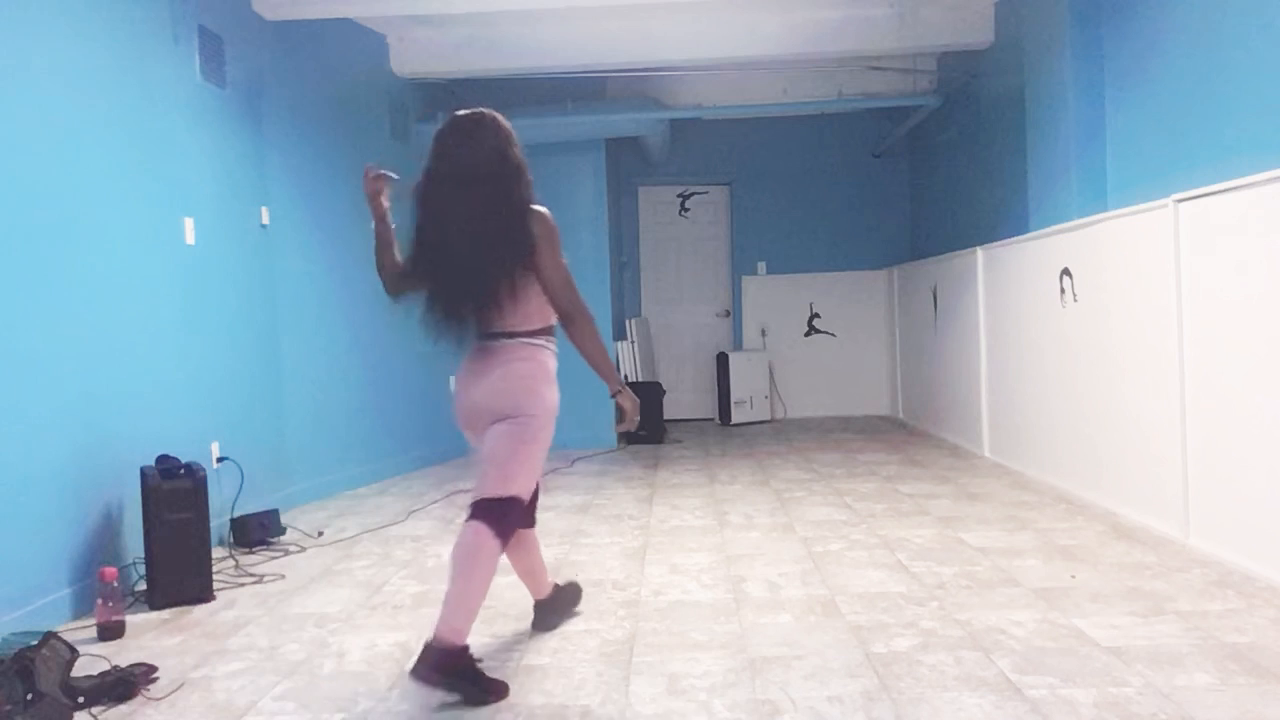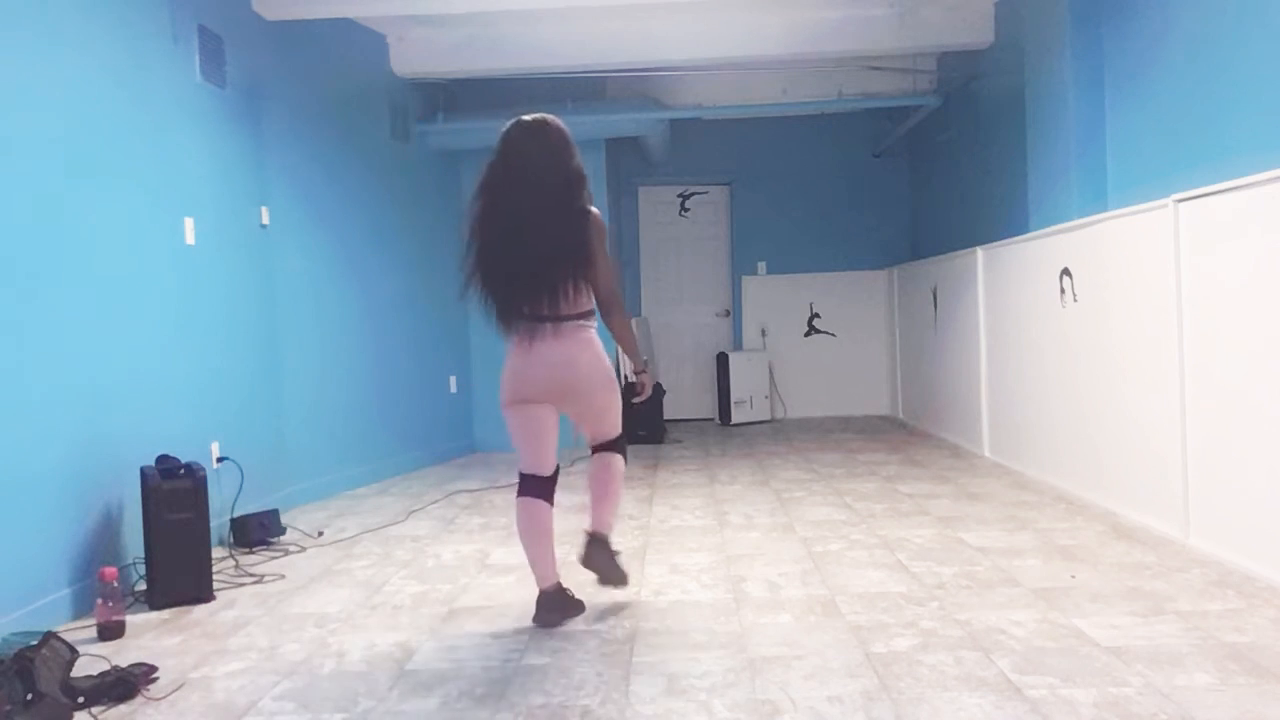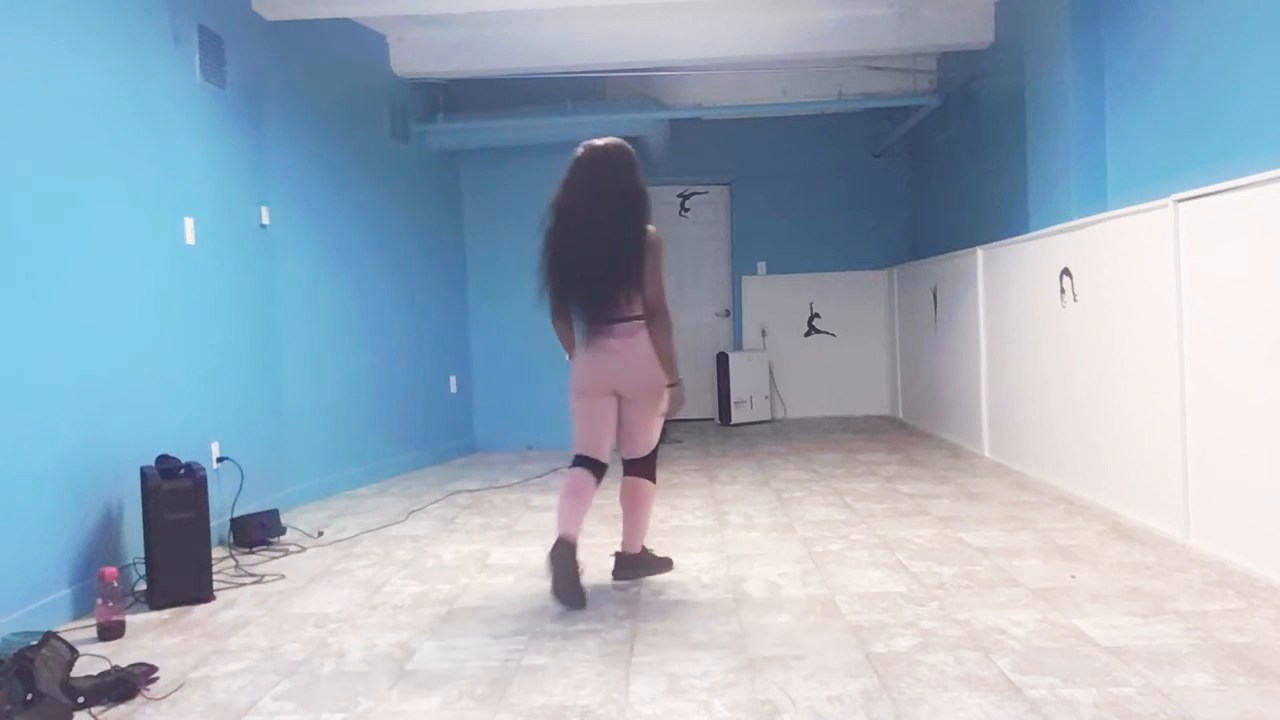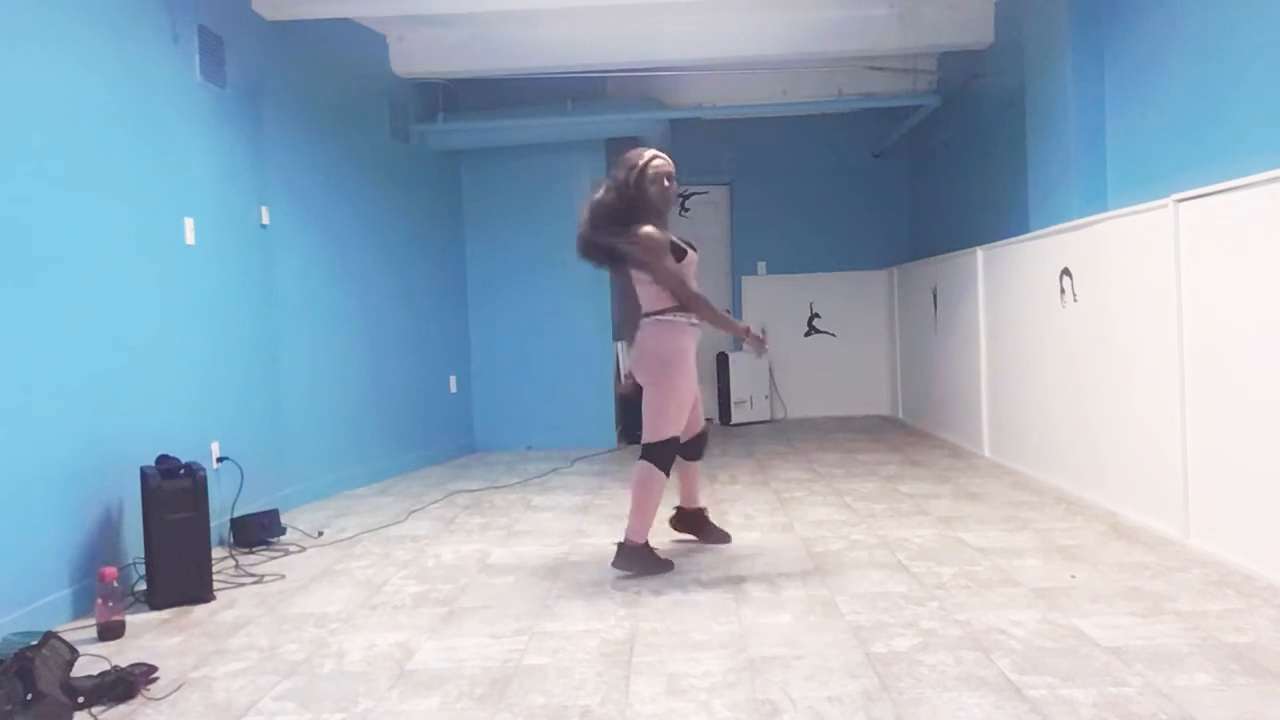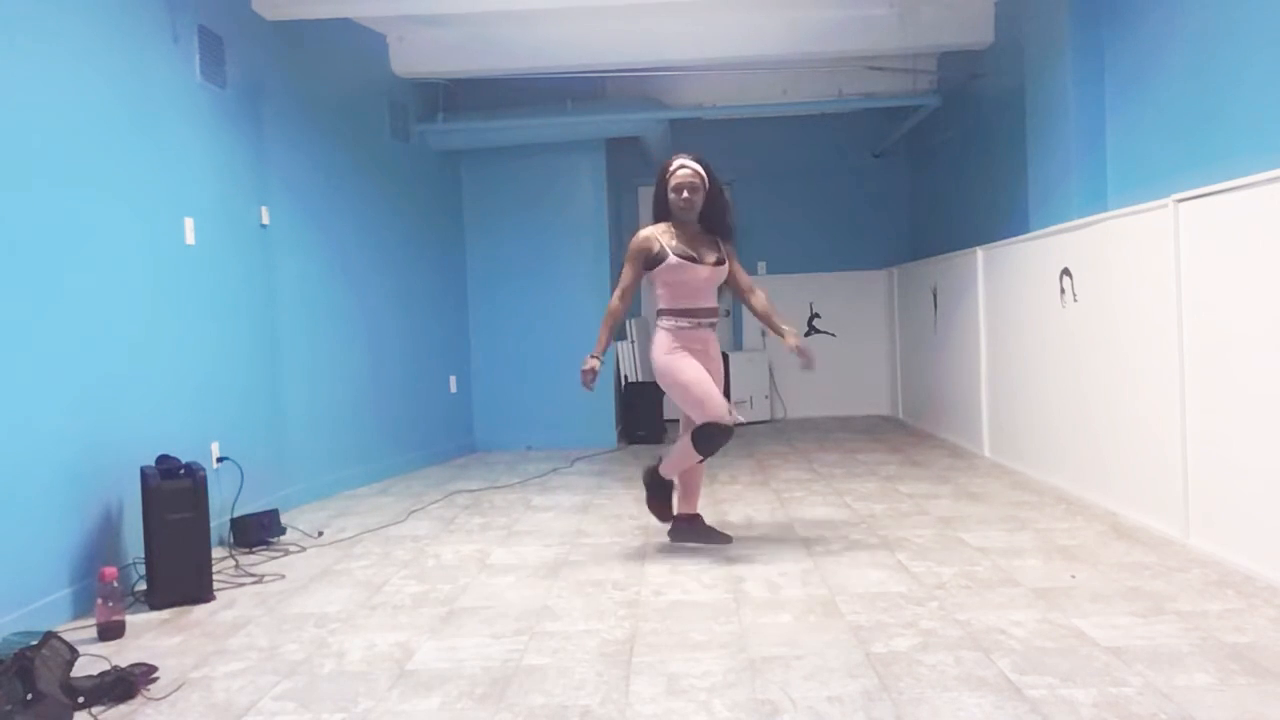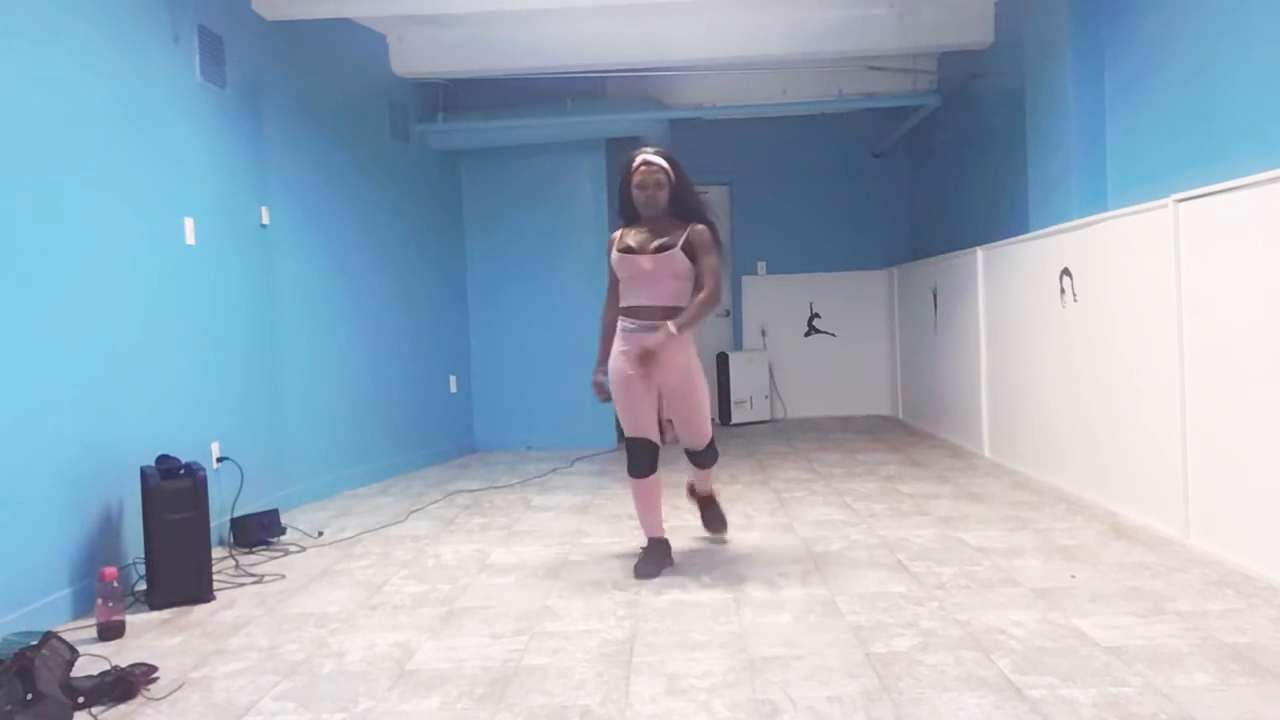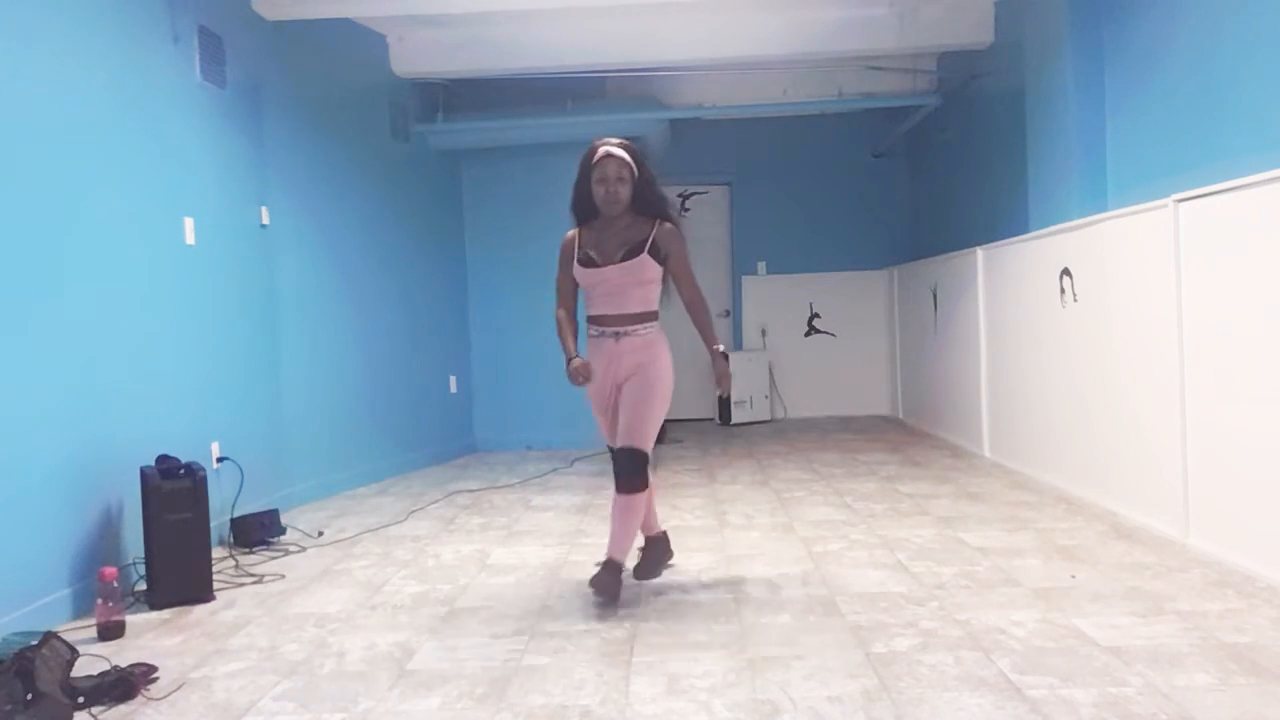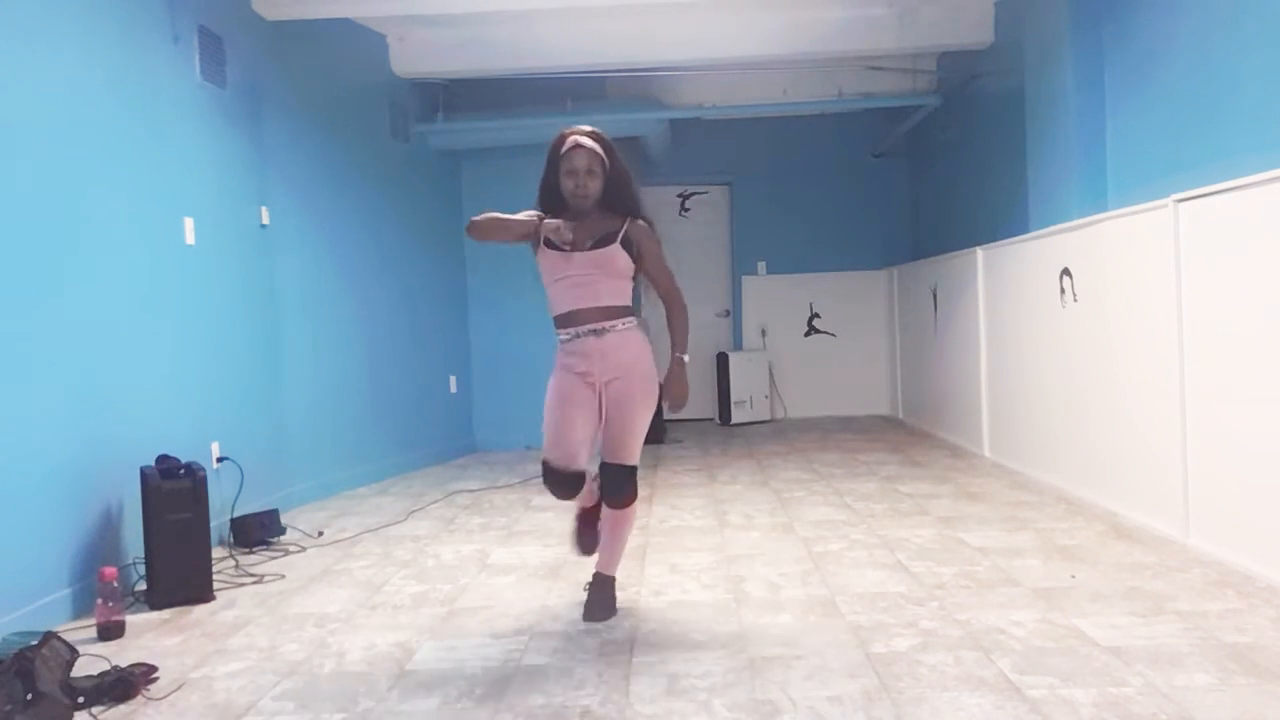
dt=0.5s
person 1, frame 1
left shoulder: (443, 228)
right shoulder: (531, 219)
left elbow: (395, 282)
right elbow: (571, 312)
left wrist: (379, 212)
right wrist: (616, 384)
left hip: (475, 380)
right hip: (525, 378)
left knee: (518, 496)
right knee: (497, 509)
left ankle: (545, 596)
right ankle: (445, 649)
person 1, frame 2
left shoulder: (497, 222)
right shoulder: (585, 220)
left elbow: (502, 300)
right elbow: (610, 301)
right wrist: (639, 363)
left hip: (522, 362)
right hip: (578, 356)
left knee: (534, 476)
right knee: (609, 444)
left ankle: (549, 591)
right ankle: (599, 540)
person 1, frame 3
left shoulder: (563, 237)
right shoulder: (644, 238)
left elbow: (559, 312)
right elbow: (656, 313)
right wrist: (672, 378)
left hip: (590, 359)
right hip: (637, 356)
left knee: (587, 459)
right knee: (640, 458)
left ankle: (566, 544)
right ankle: (632, 554)
person 1, frame 4
left shoulder: (644, 236)
right shoulder: (646, 236)
left elbow: (628, 304)
right elbow: (686, 295)
left wrist: (632, 358)
right wrist: (742, 329)
left hip: (664, 345)
right hip: (665, 346)
left knee: (694, 432)
right knee: (661, 443)
left ankle: (690, 512)
right ankle: (633, 545)
person 1, frame 5
left shoulder: (719, 243)
right shoulder: (649, 240)
left elbow: (749, 292)
right elbow: (621, 297)
left wrist: (786, 332)
right wrist: (597, 353)
left hip: (708, 346)
right hip: (672, 345)
left knee: (699, 432)
right knee: (719, 423)
left ankle: (686, 518)
right ankle: (661, 475)
person 1, frame 6
left shoulder: (696, 234)
right shoulder: (618, 240)
left elbow: (709, 292)
right elbow: (613, 305)
left wrist: (669, 333)
right wrist: (601, 364)
left hip: (676, 349)
right hip: (627, 351)
left knee: (698, 440)
right knee: (639, 447)
left ankle: (703, 491)
right ankle: (655, 542)
person 1, frame 7
left shoulder: (661, 233)
right shoulder: (574, 242)
left elbow: (691, 296)
right elbow: (564, 306)
left wrist: (716, 353)
right wrist: (571, 355)
left hip: (647, 353)
right hip: (598, 357)
left knee: (632, 457)
right knee: (623, 458)
left ankle: (612, 564)
right ankle: (656, 540)
person 1, frame 8
left shoulder: (632, 230)
right shoulder: (541, 226)
left elbow: (673, 299)
right elbow: (477, 227)
left wrist: (678, 363)
right wrist: (540, 228)
left hip: (627, 354)
right hip: (572, 360)
left knee: (620, 470)
right knee: (561, 471)
left ankle: (604, 578)
right ankle: (589, 505)
